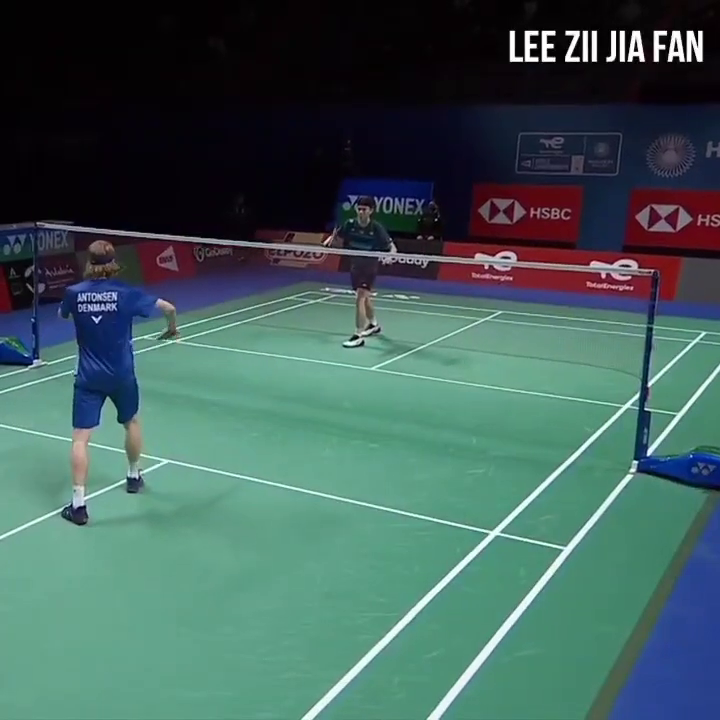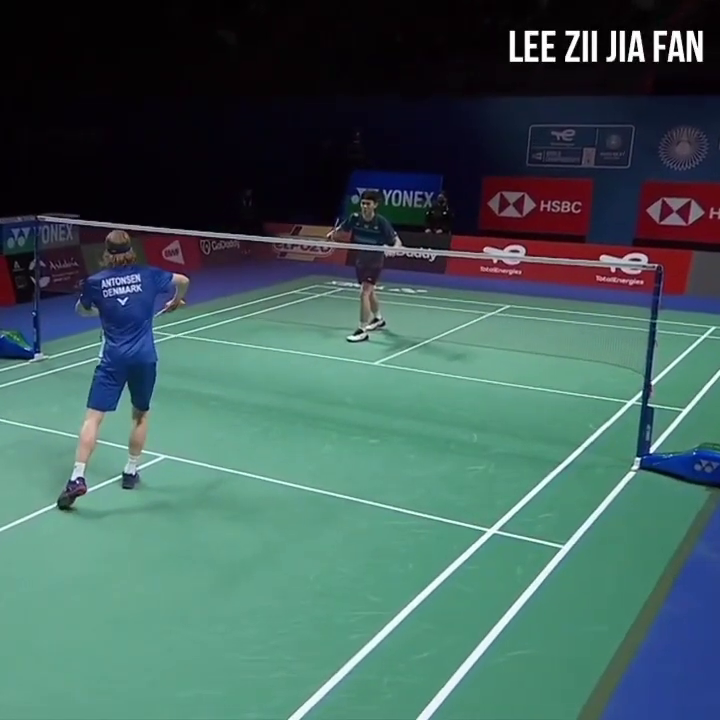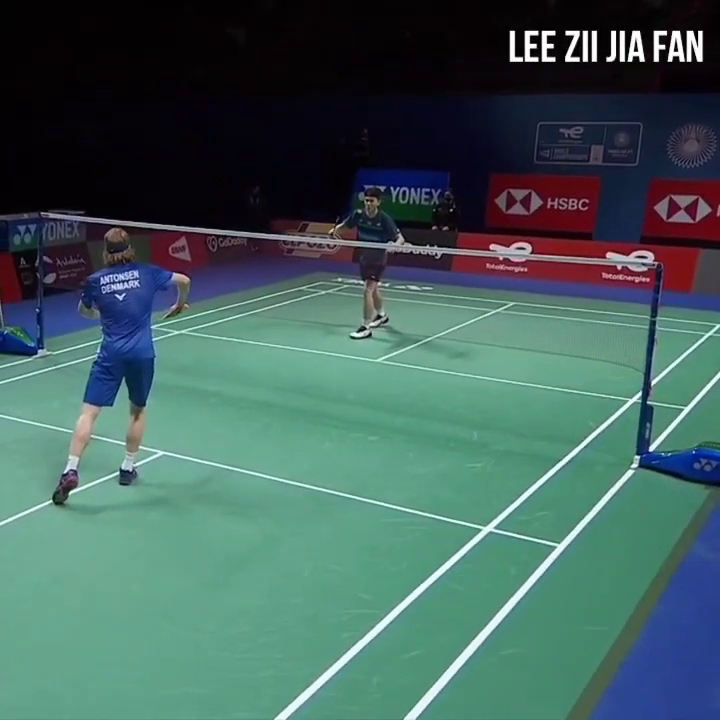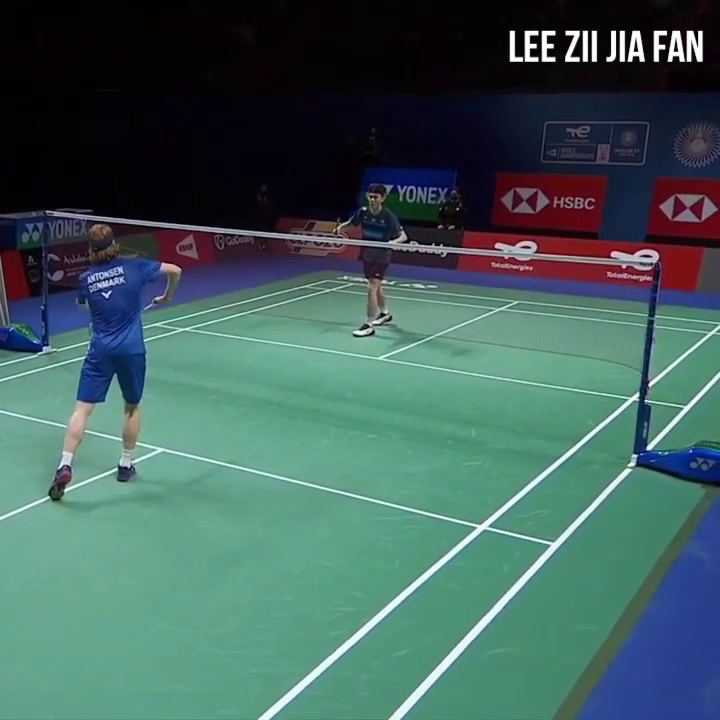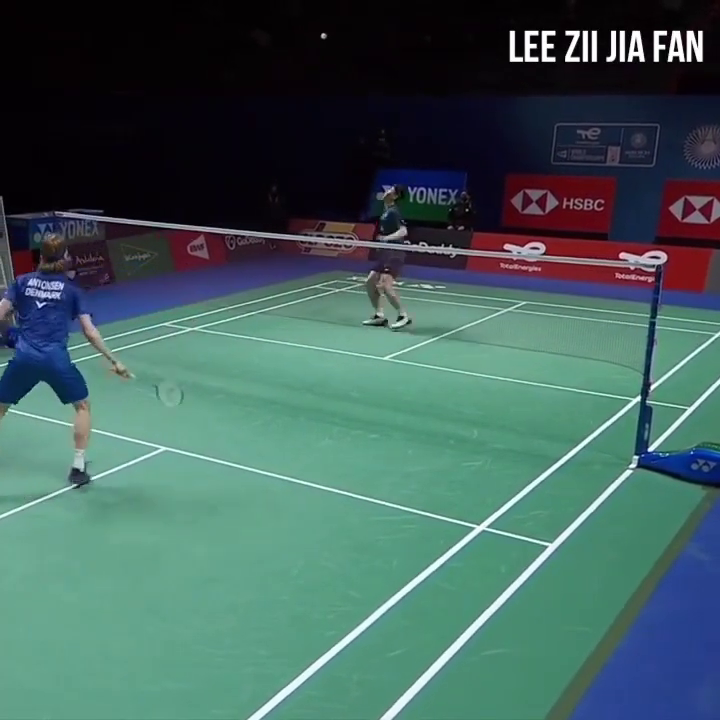
dt=0.7s
person 1, frame 1
left shoulder: (73, 292)
right shoulder: (126, 293)
left elbow: (62, 315)
right elbow: (168, 308)
right wrist: (172, 328)
left hip: (88, 376)
right hip: (121, 374)
left knee: (80, 437)
right knee: (131, 422)
left ankle: (78, 504)
right ankle: (134, 476)
person 1, frame 2
left shoulder: (95, 282)
right shoulder: (147, 275)
left elbow: (81, 310)
right elbow: (183, 281)
right wrist: (176, 302)
left hip: (113, 359)
right hip: (143, 357)
left knee: (93, 418)
right knee: (140, 415)
left ankle: (77, 478)
right ankle: (131, 472)
person 1, frame 3
left shoulder: (96, 280)
right shoulder: (146, 272)
left elbow: (83, 311)
right elbow: (184, 280)
right wrist: (180, 304)
left hip: (111, 353)
right hip: (141, 353)
left knee: (89, 412)
right knee: (138, 411)
left ankle: (70, 471)
right ankle: (127, 468)
person 1, frame 4
left shoulder: (85, 278)
right shoulder: (133, 267)
right elbow: (174, 270)
right wrist: (167, 296)
left hip: (100, 349)
right hip: (131, 349)
left knee: (82, 409)
right knee: (132, 408)
left ankle: (65, 467)
right ankle: (126, 465)
person 1, frame 5
left shoulder: (23, 282)
right shoulder: (71, 290)
right elbow: (90, 332)
right wrist: (114, 361)
left hip: (23, 358)
right hip: (55, 359)
right knee: (82, 407)
right ankle: (78, 468)
